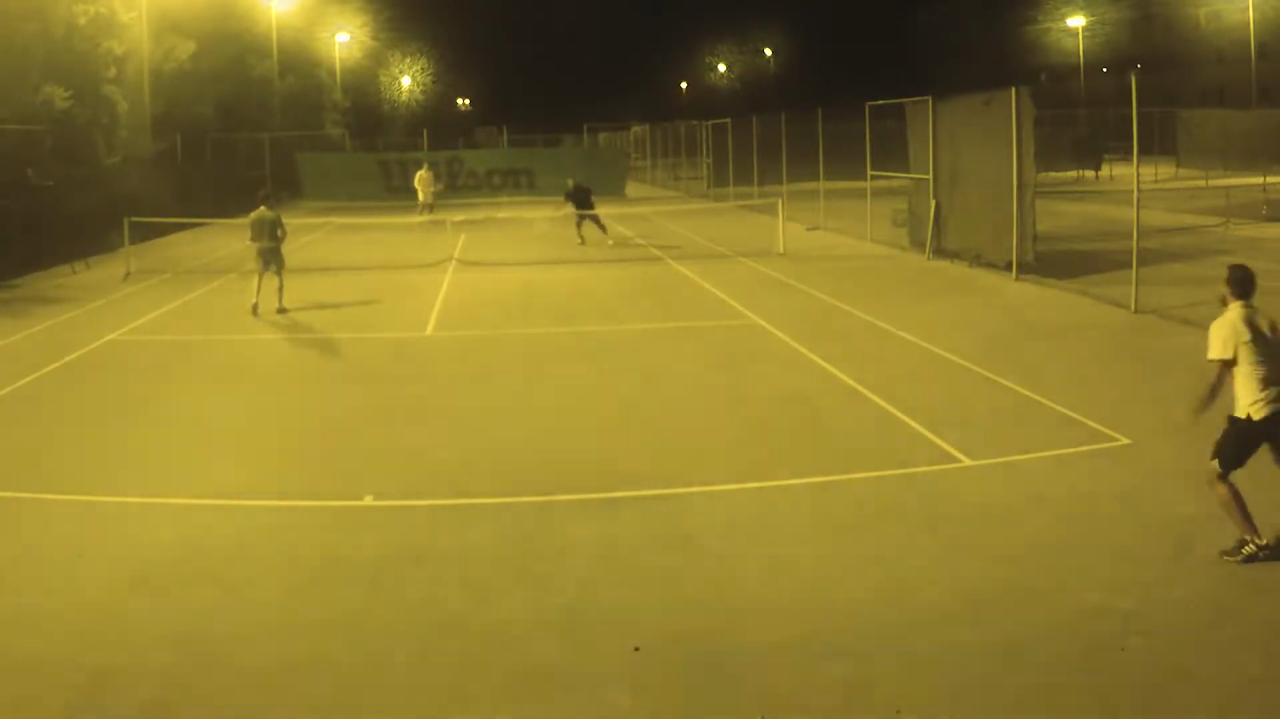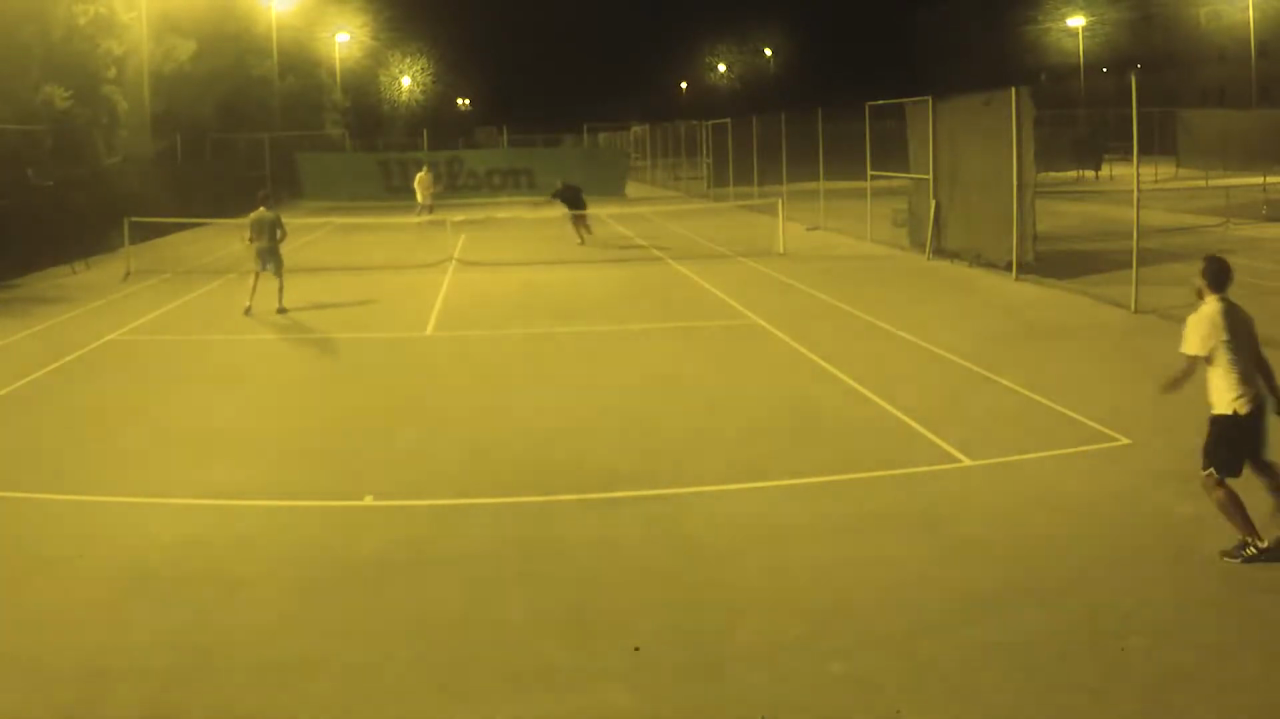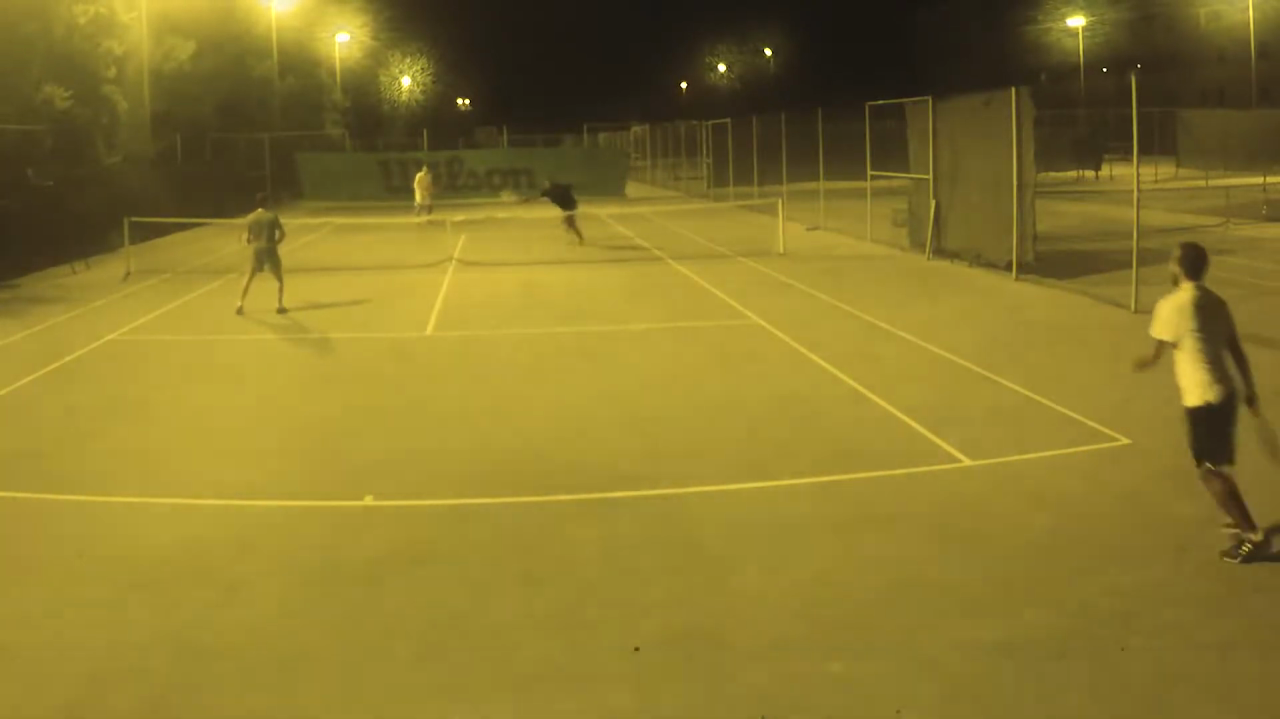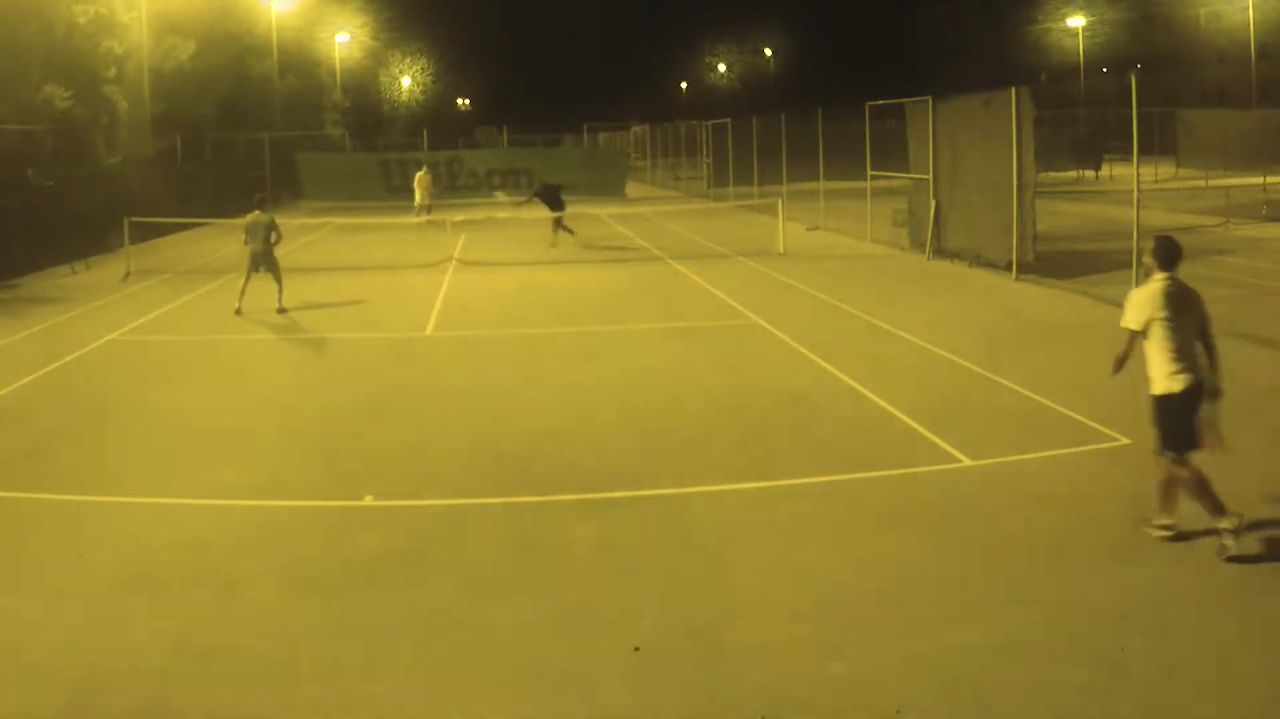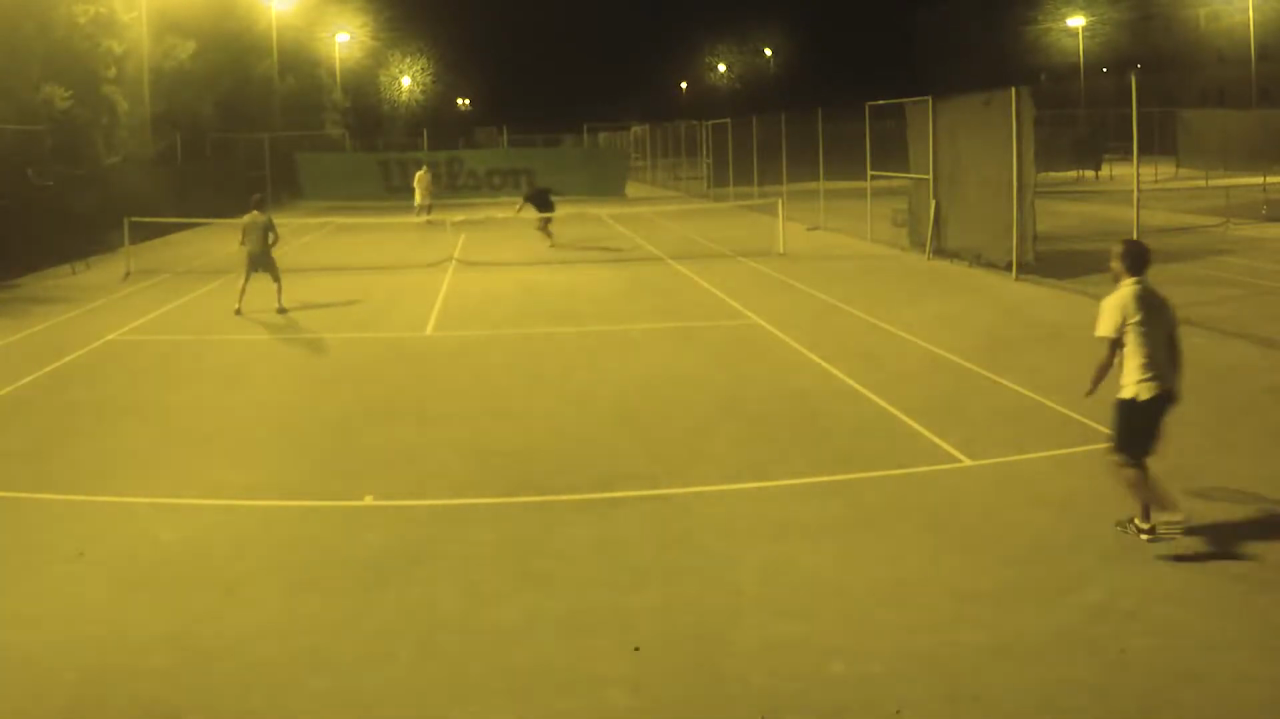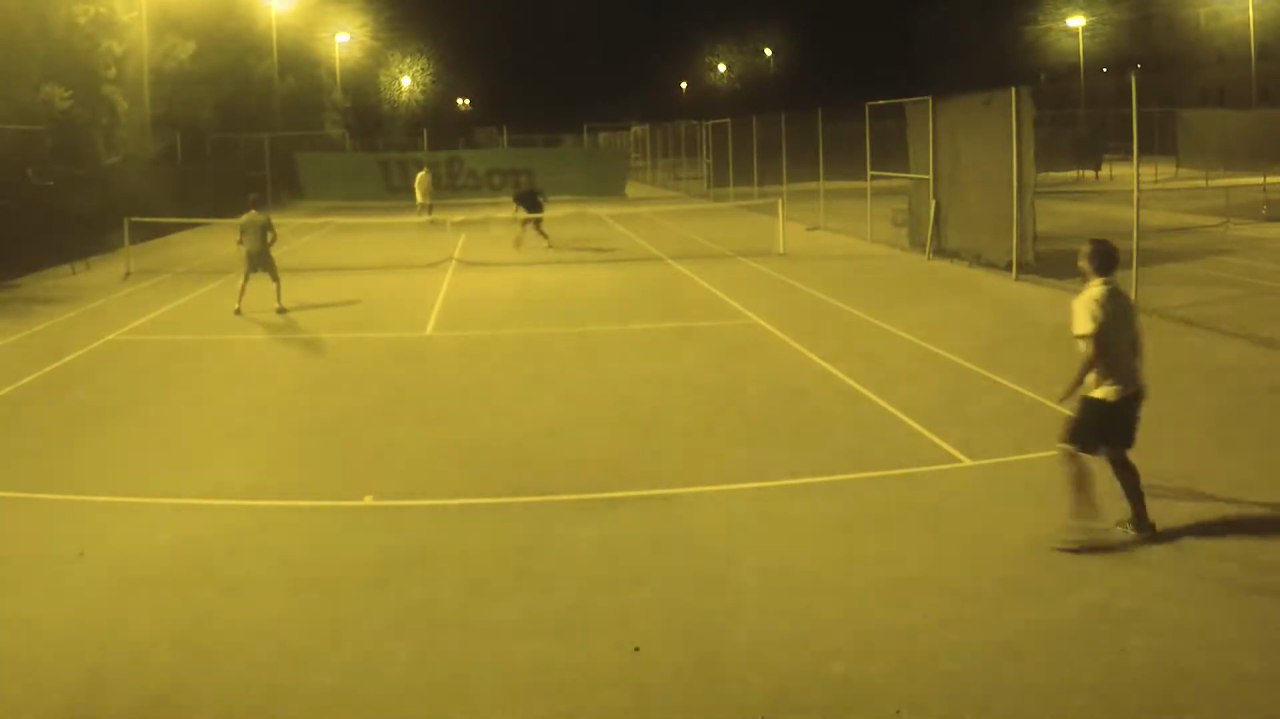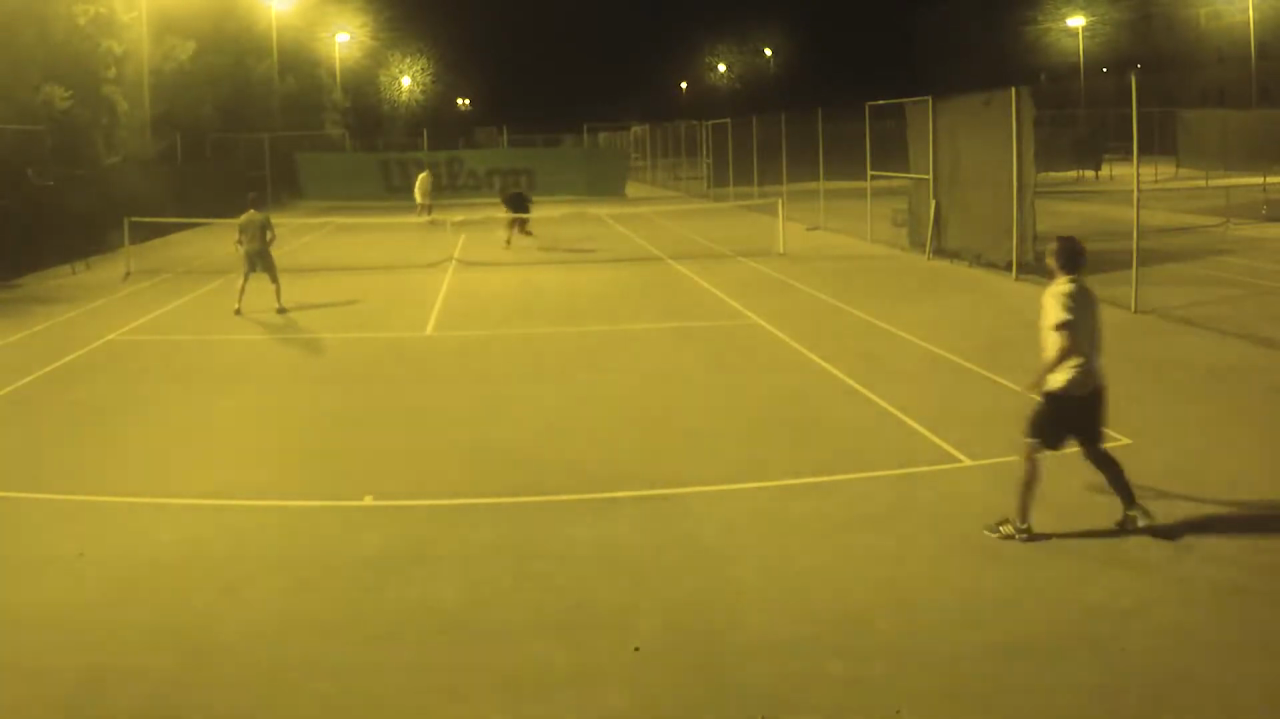
dt=0.1s
person 1, frame 1
left shoulder: (1223, 325)
left elbow: (1219, 378)
left wrist: (1202, 405)
left hip: (1253, 414)
left knee: (1218, 476)
left ankle: (1255, 541)
person 1, frame 2
left shoulder: (1201, 319)
right shoulder: (1240, 315)
left elbow: (1191, 368)
left wrist: (1174, 383)
left hip: (1231, 410)
right hip: (1254, 404)
left knee: (1212, 481)
left ankle: (1255, 542)
person 1, frame 3
left shoulder: (1171, 306)
right shoulder: (1217, 303)
left elbow: (1157, 354)
right elbow: (1237, 350)
left wrist: (1145, 362)
right wrist: (1250, 389)
left hip: (1203, 399)
right hip: (1224, 393)
left knee: (1210, 472)
right knee: (1215, 465)
left ankle: (1251, 535)
right ankle: (1240, 520)
person 1, frame 4
left shoulder: (1142, 297)
right shoulder: (1191, 296)
left elbow: (1128, 345)
right elbow: (1209, 342)
left wrist: (1119, 361)
right wrist: (1215, 381)
left hip: (1169, 390)
right hip: (1193, 383)
left knee: (1178, 462)
right knee: (1171, 454)
left ankle: (1227, 519)
right ankle: (1164, 519)
person 1, frame 5
left shoulder: (1115, 303)
right shoulder: (1159, 301)
left elbow: (1109, 355)
right elbow: (1174, 348)
left wrist: (1094, 383)
right wrist: (1173, 385)
left hip: (1138, 394)
right hip: (1160, 391)
left knee: (1124, 463)
right knee: (1134, 457)
left ankle: (1171, 514)
right ankle: (1145, 522)
person 1, frame 6
left shoulder: (1086, 301)
right shoulder: (1122, 298)
left elbow: (1091, 353)
right elbow: (1135, 346)
left wrist: (1074, 386)
left hip: (1105, 394)
right hip: (1131, 389)
left knee: (1071, 452)
right knee: (1117, 454)
left ankle: (1085, 516)
right ankle: (1141, 519)
person 1, frame 7
left shoulder: (1055, 296)
right shoulder: (1087, 295)
left elbow: (1066, 344)
left wrist: (1042, 375)
left hip: (1064, 390)
right hip: (1091, 386)
left knee: (1030, 449)
right knee: (1094, 450)
left ankle: (1020, 523)
right ankle: (1134, 510)
